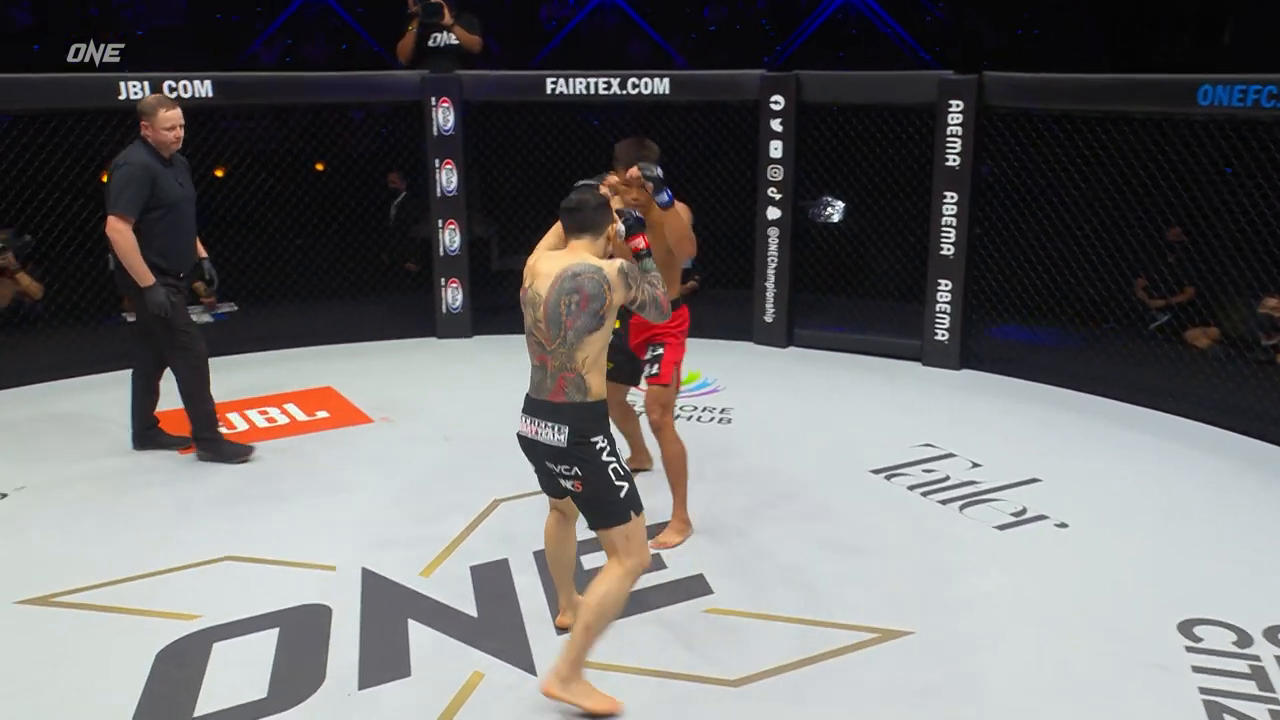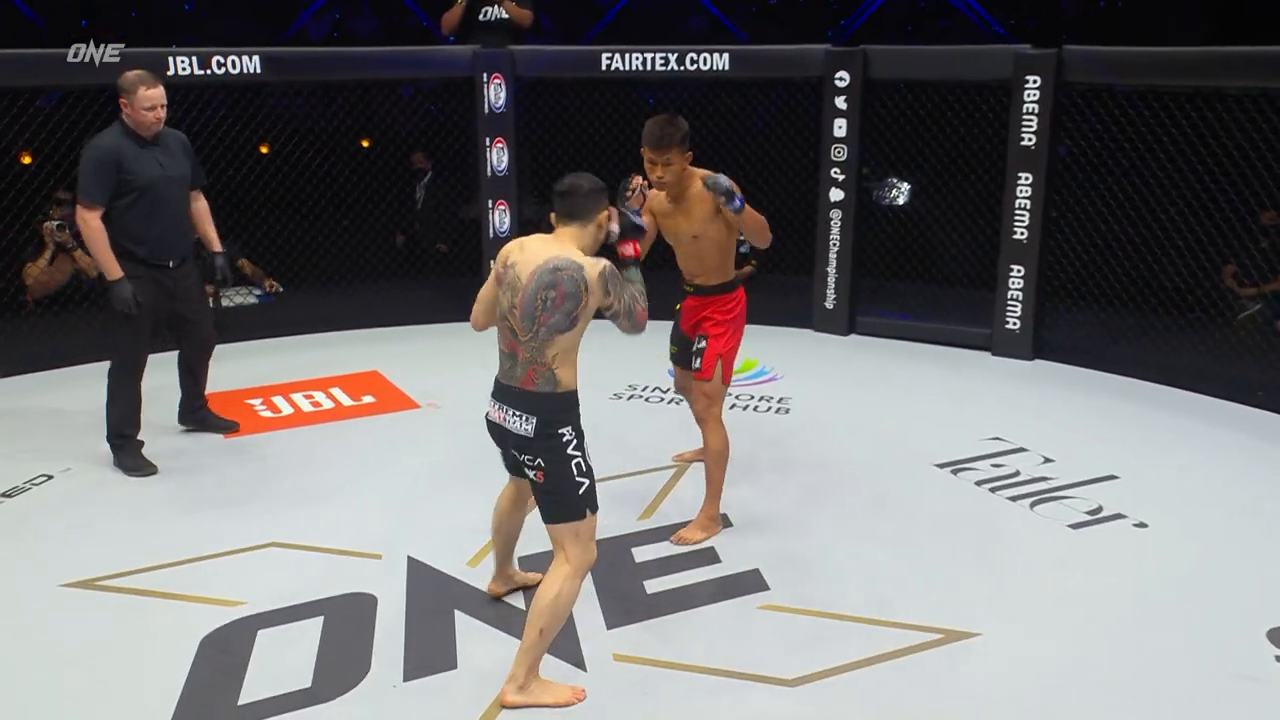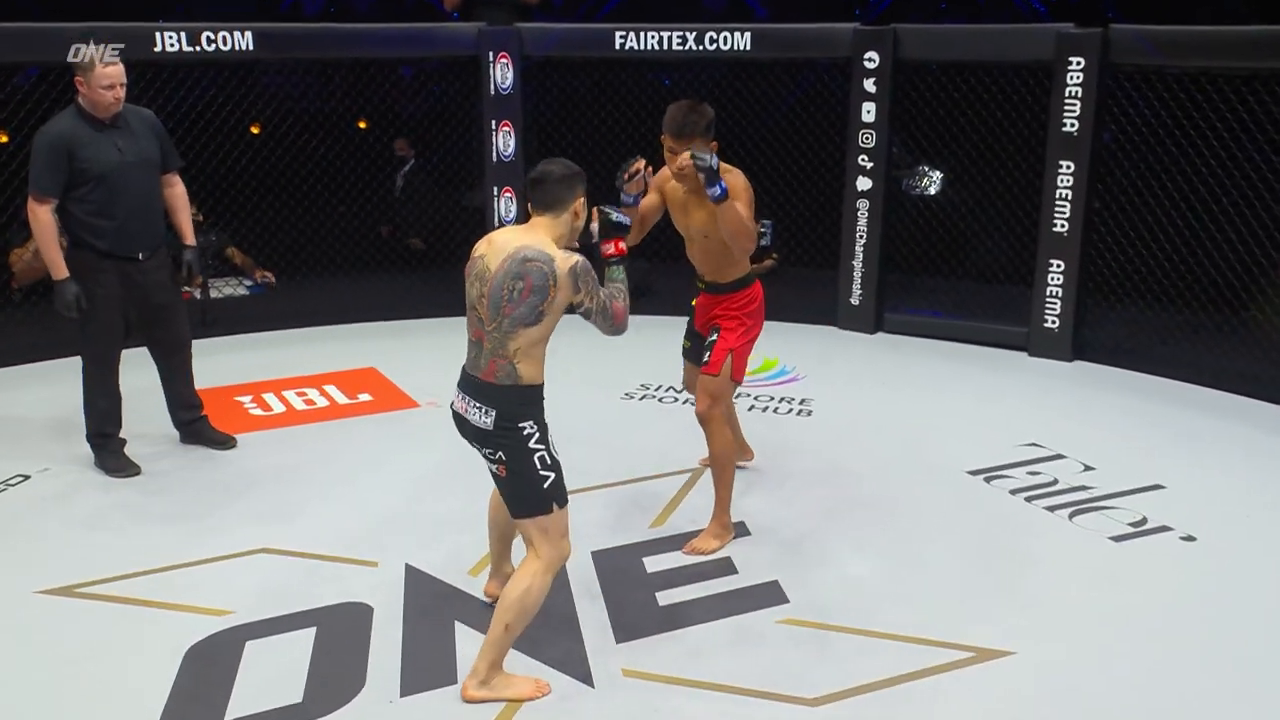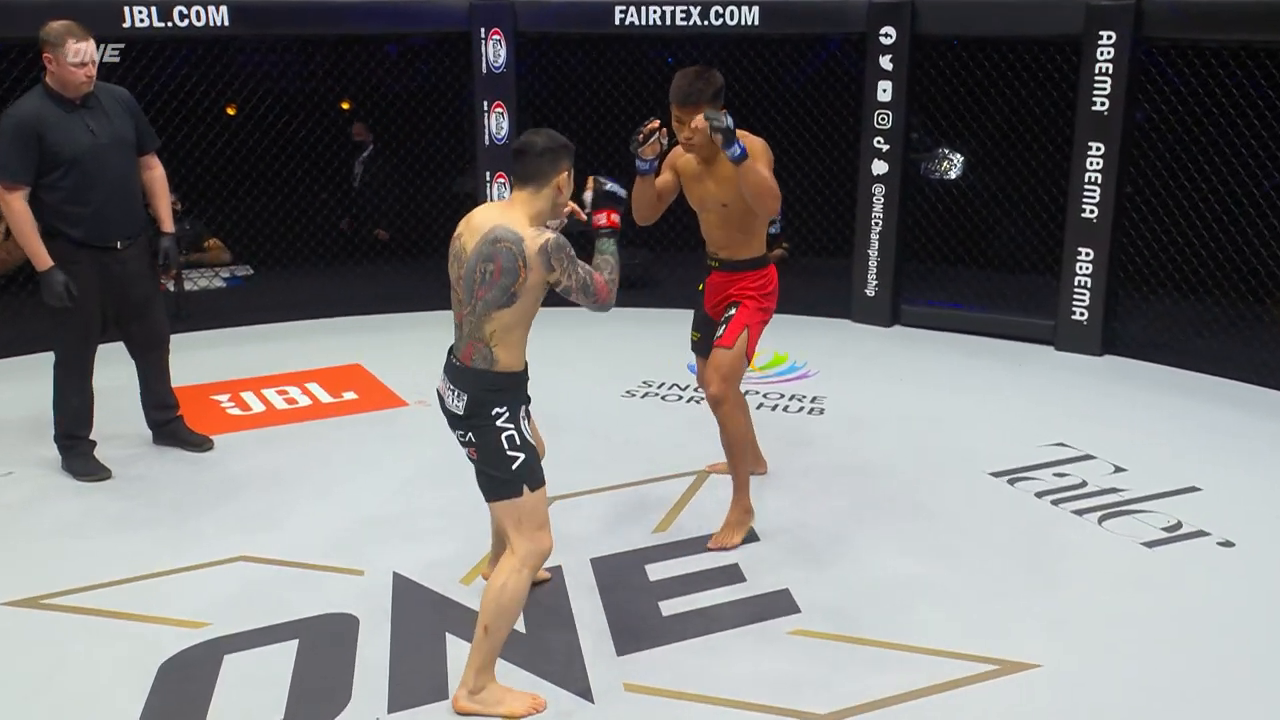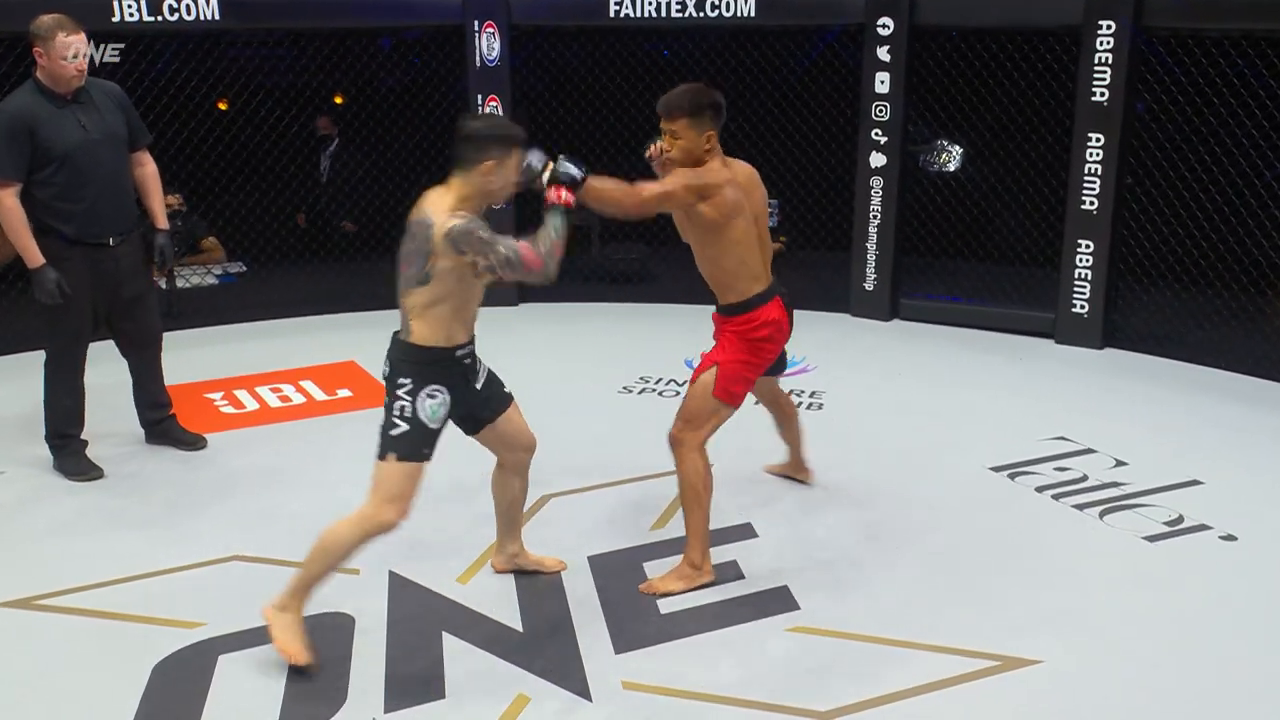
dt=0.5s
person 1, frame 1
left shoulder: (536, 265)
right shoulder: (613, 273)
right elbow: (662, 310)
left wrist: (568, 215)
right wrist: (640, 244)
left hip: (533, 422)
right hip: (580, 431)
left knee: (563, 509)
right knee: (630, 558)
left ankle: (568, 606)
right ankle: (567, 675)
person 1, frame 2
left shoulder: (514, 250)
right shoulder: (594, 273)
left elbow: (479, 321)
right elbow: (635, 322)
right wrist: (629, 250)
left hip: (502, 407)
right hip: (548, 418)
left knee: (522, 485)
right knee: (577, 556)
left ankle: (503, 575)
right ankle: (522, 682)
person 1, frame 3
left shoulder: (489, 242)
right shoulder: (568, 267)
right elbow: (616, 323)
right wrist: (614, 250)
left hip: (470, 397)
right hip: (511, 414)
left knee: (515, 480)
right knee: (549, 553)
left ankle: (500, 576)
right ankle: (485, 675)
person 1, frame 4
left shoulder: (474, 218)
right shoulder: (543, 246)
right elbow: (602, 297)
left wrist: (555, 219)
right wrist: (607, 222)
left hip: (462, 378)
right hip: (492, 398)
left knee: (531, 456)
right knee: (533, 545)
left ankle: (500, 562)
person 1, frame 5
left shoulder: (441, 198)
right shoulder: (452, 228)
right elbow: (539, 268)
left wrist: (491, 267)
right wrist: (559, 201)
left hip: (459, 359)
right hip: (419, 372)
left knee: (519, 447)
right knee: (384, 512)
left ankle: (510, 550)
right ankle: (288, 607)
person 2, frame 1
left shoulder: (673, 210)
left elbow: (685, 253)
left wrist: (662, 195)
left hip: (665, 323)
right hip: (629, 317)
left knee: (659, 417)
right knee: (611, 400)
left ankle: (681, 518)
right ankle: (640, 454)
person 2, frame 2
left shoulder: (713, 189)
right shoulder: (654, 198)
left elbow: (763, 239)
right elbow: (634, 255)
left wrist: (733, 201)
right wrist: (634, 214)
left hip: (722, 306)
right hip: (689, 300)
left knee: (707, 405)
right knee: (684, 386)
left ankle: (710, 513)
right ankle: (709, 448)
person 2, frame 3
left shoulder: (733, 182)
right shoulder: (665, 179)
left elbow: (745, 246)
right elbow: (631, 233)
left wrist: (712, 187)
right wrist: (628, 194)
left hip: (737, 303)
right hip: (705, 295)
left knee: (709, 406)
right knee: (696, 383)
left ankle: (721, 522)
right ankle: (738, 449)
person 2, frame 4
left shoulder: (752, 147)
right shoulder: (679, 157)
left elbow: (770, 207)
right elbow: (644, 215)
left wrist: (732, 147)
right wrist: (646, 161)
left hip: (751, 283)
right hip: (713, 277)
left knee: (720, 390)
right knee: (711, 381)
left ankle: (741, 506)
right ankle: (751, 456)
person 2, frame 5
left shoulder: (708, 182)
right shoulder: (741, 174)
left elbow: (636, 201)
left wrist: (564, 174)
right wrist: (668, 174)
left hip: (751, 326)
right hip: (768, 312)
left knee: (686, 437)
right knee: (768, 394)
left ankle: (695, 562)
right ankle: (797, 461)
person 3, frame 1
left shoulder: (177, 162)
right shoulder: (135, 166)
right elbow: (117, 228)
left wrist: (201, 257)
right wrist: (148, 285)
left hip: (172, 278)
right hip: (151, 281)
left knee: (155, 355)
right knee: (191, 355)
left ankle: (146, 432)
right ankle: (209, 440)
person 3, frame 2
left shoulder: (177, 142)
right shoulder: (105, 150)
left elbow: (195, 198)
right elbow: (88, 217)
left wrist: (215, 248)
right wrist: (116, 279)
left hip: (181, 268)
right hip: (138, 274)
left knee: (200, 341)
right knee: (129, 359)
left ankle: (194, 410)
right ankle: (124, 443)
person 3, frame 3
left shoulder: (145, 122)
right shoulder: (58, 136)
left elbow: (171, 183)
right elbow: (40, 209)
left wrist: (188, 242)
right wrist: (61, 277)
left hip: (153, 259)
right hip: (97, 267)
left knee: (175, 344)
right knee: (102, 357)
left ankle: (191, 423)
right ankle: (105, 444)
person 3, frame 4
left shoulder: (119, 100)
left elbow: (150, 166)
left wrist: (167, 230)
right wrist: (46, 268)
left hip: (133, 249)
right hip: (75, 258)
left knee: (153, 339)
right knee: (75, 353)
left ankle: (165, 423)
right ankle: (74, 446)
person 3, frame 5
left shoulder: (110, 96)
left elbow: (142, 163)
left wrist: (161, 226)
left hip: (126, 246)
right hip: (68, 256)
left knee: (146, 337)
right knee: (67, 351)
left ankle: (158, 422)
right ankle: (65, 445)
